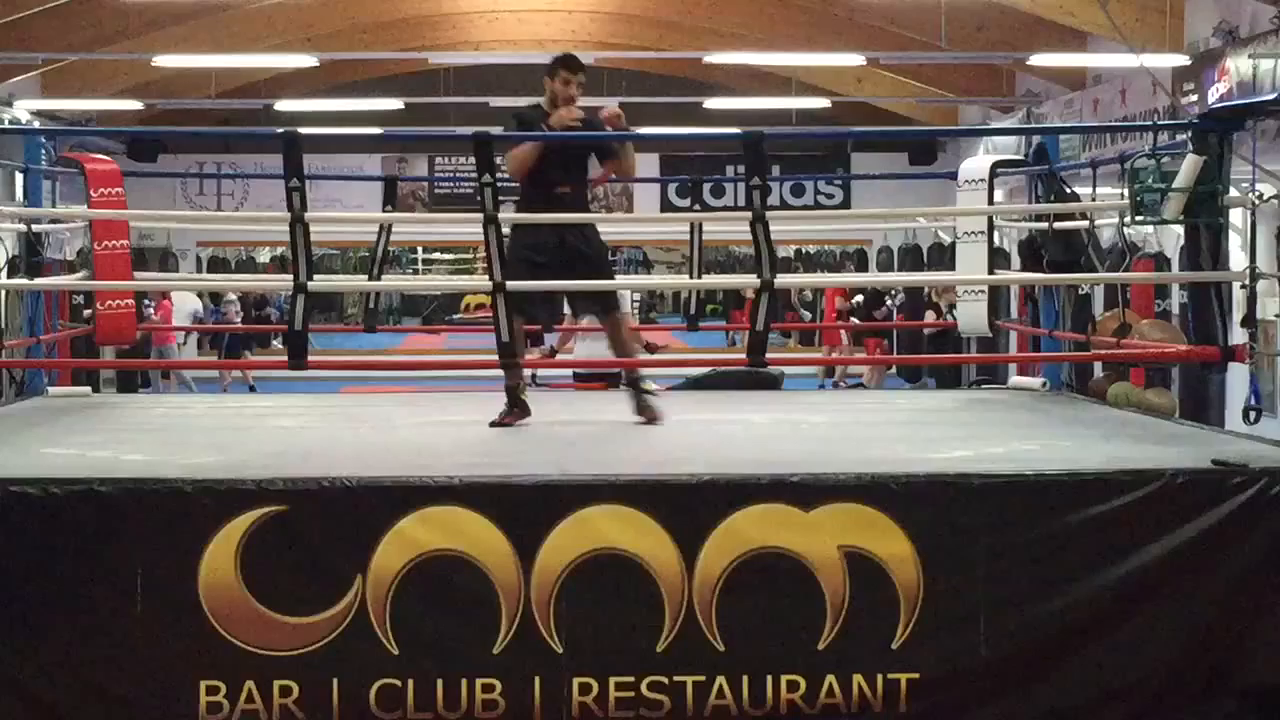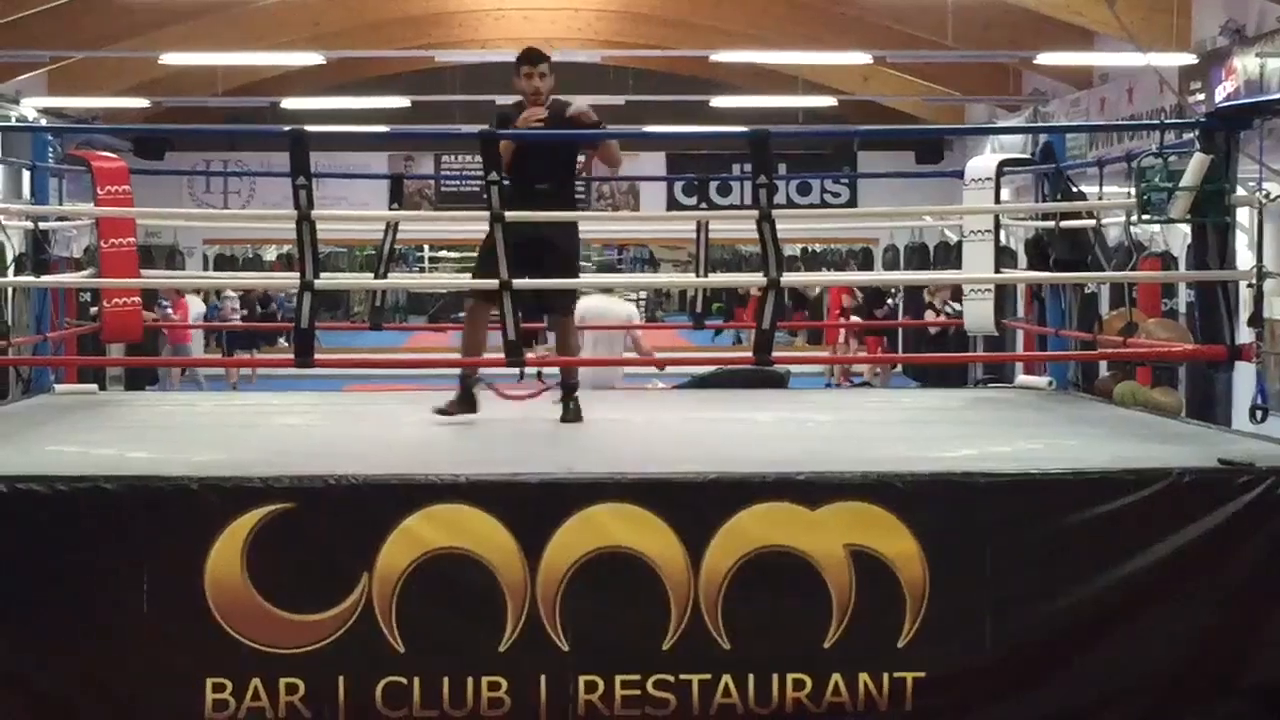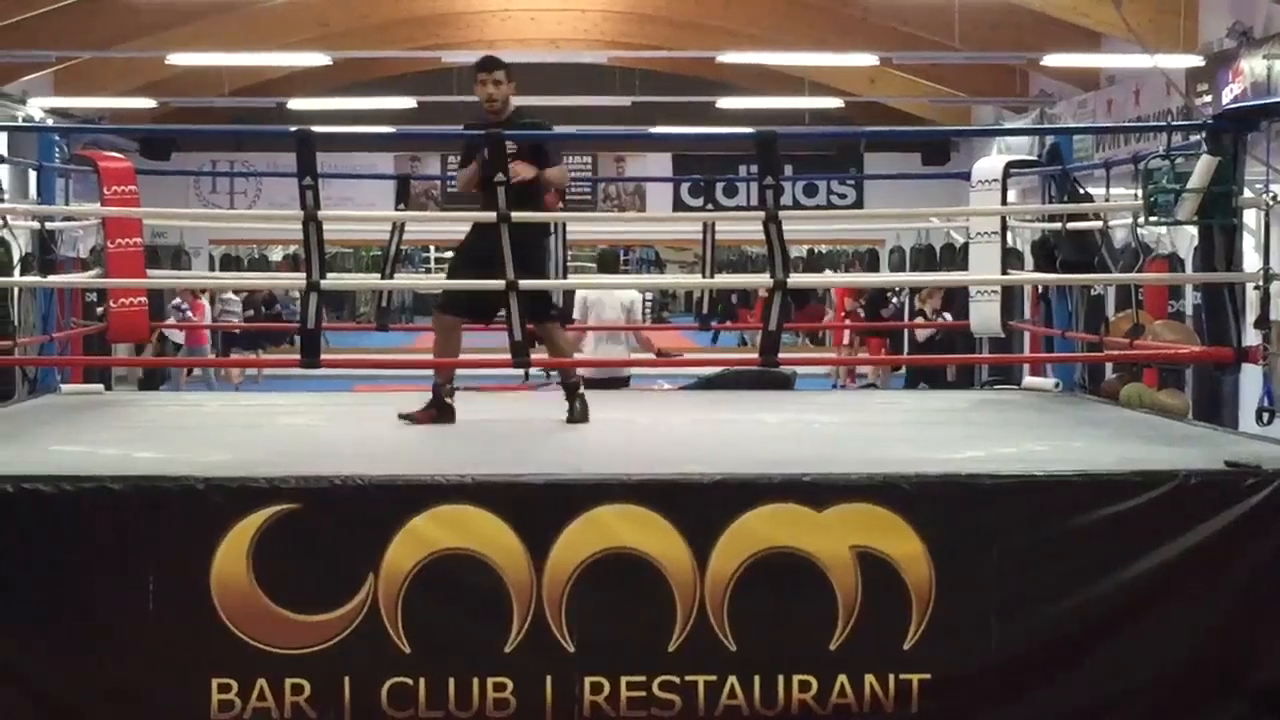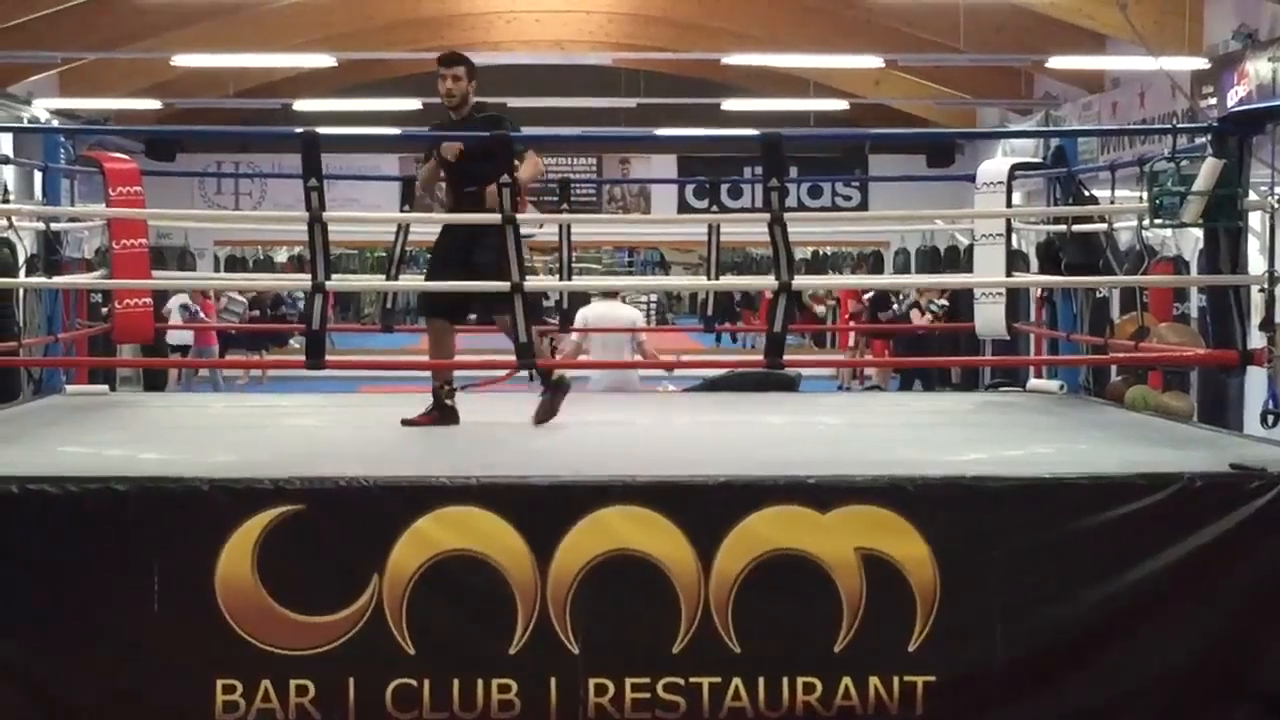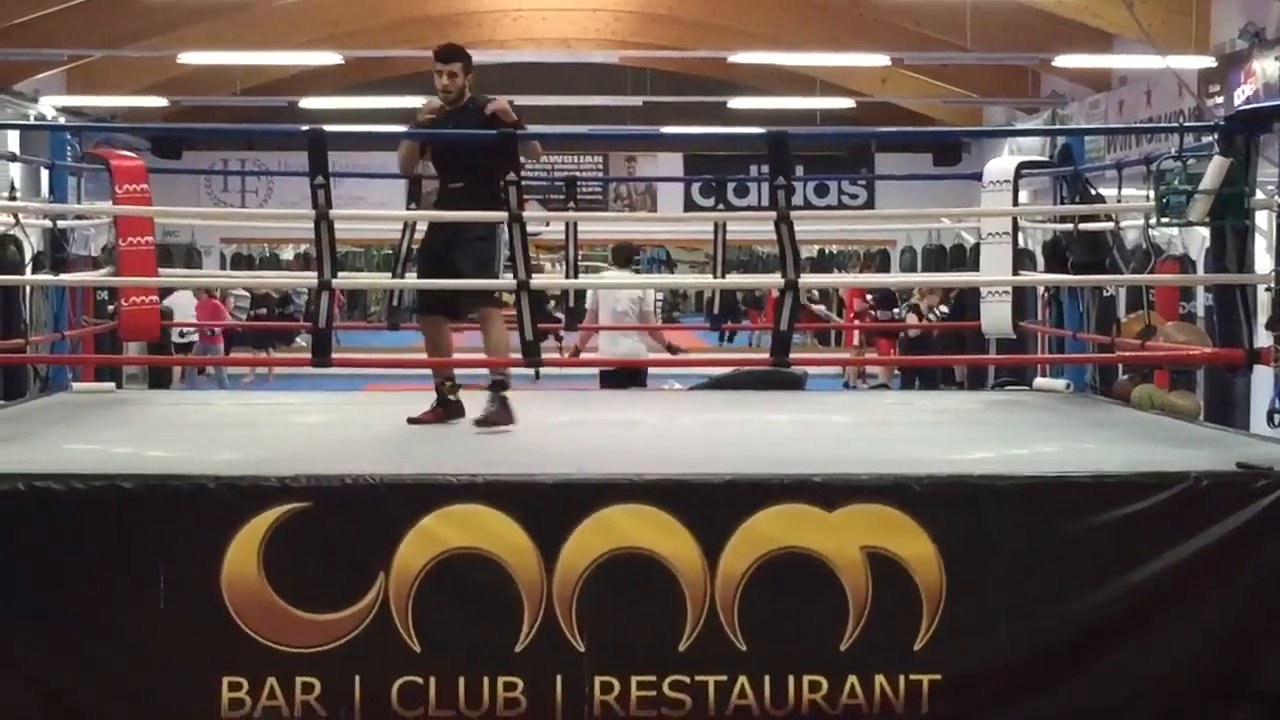
dt=0.2s
person 1, frame 1
left shoulder: (589, 123)
right shoulder: (524, 120)
left elbow: (625, 173)
right elbow: (514, 169)
left wrist: (619, 130)
right wrist: (547, 128)
left hip: (577, 228)
right hip: (533, 230)
left knee: (612, 313)
right knee: (512, 318)
left ankle: (638, 390)
right ankle: (516, 400)
person 1, frame 2
left shoulder: (571, 118)
right shoulder: (507, 118)
left elbow: (614, 161)
left wrist: (594, 124)
right wrist: (516, 132)
left hip: (557, 224)
right hip: (514, 221)
left knee: (561, 317)
right knee: (479, 302)
left ankle: (569, 395)
right ankle: (467, 391)
person 1, frame 3
left shoulder: (534, 127)
right shoulder: (475, 130)
left elbow: (562, 177)
right elbow: (463, 186)
left wrist: (535, 172)
right wrist: (481, 159)
left hip: (526, 231)
right hip: (486, 232)
left knee: (544, 319)
right knee: (448, 313)
left ankle: (574, 393)
right ankle: (441, 402)
person 1, frame 4
left shoulder: (493, 122)
right shoulder: (439, 130)
left elbow: (534, 166)
right elbow: (423, 188)
right wrist: (439, 159)
left hip: (493, 227)
right hip: (455, 228)
left knee: (503, 314)
right knee: (438, 316)
left ankle: (552, 381)
right ankle: (443, 403)
person 1, frame 5
left shoulder: (488, 111)
right shoulder: (434, 118)
left elbow: (535, 151)
right elbow: (406, 168)
left wrist: (513, 120)
right wrist: (419, 125)
left hip: (482, 222)
right hip: (444, 222)
left knee: (483, 307)
right knee: (430, 312)
left ankle: (500, 399)
right ankle: (447, 399)
